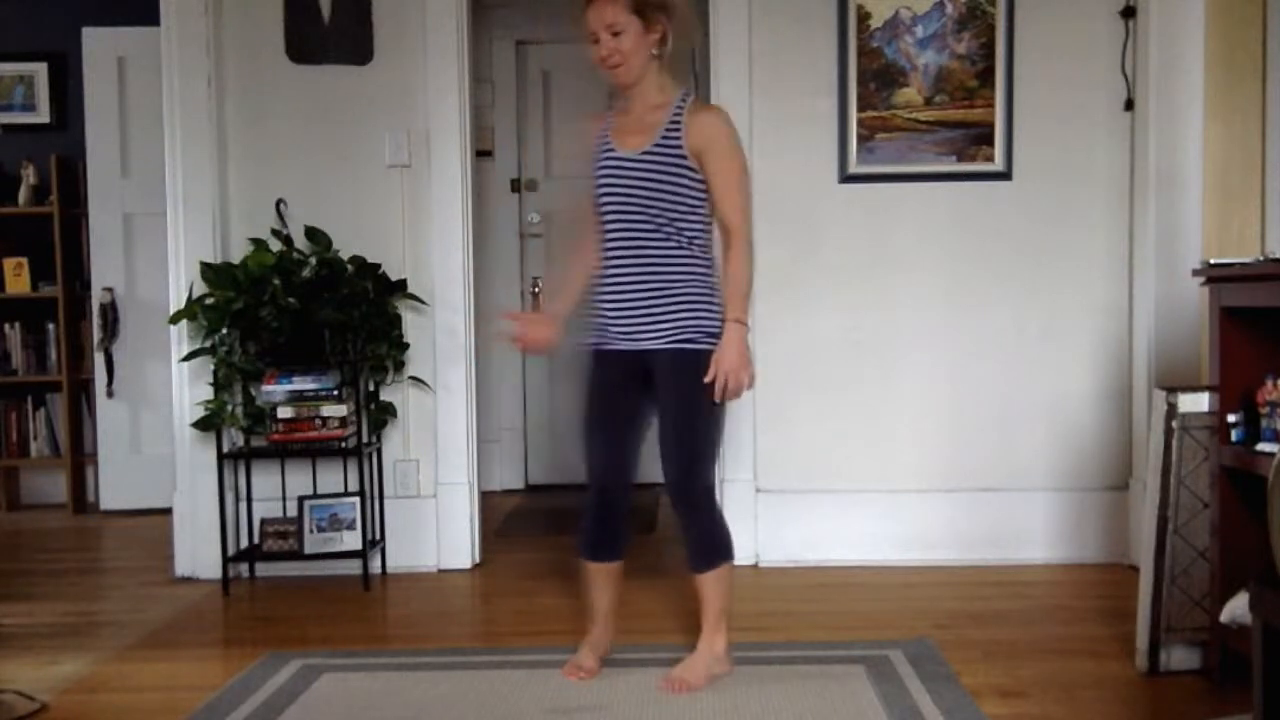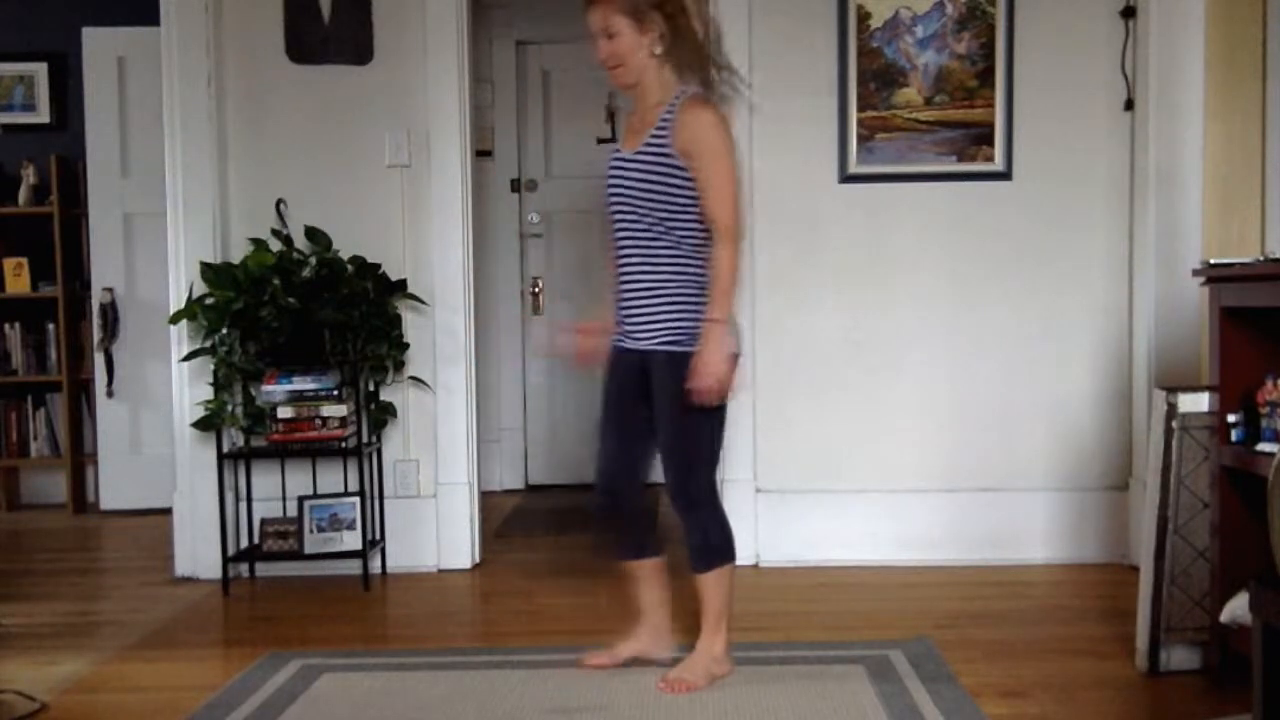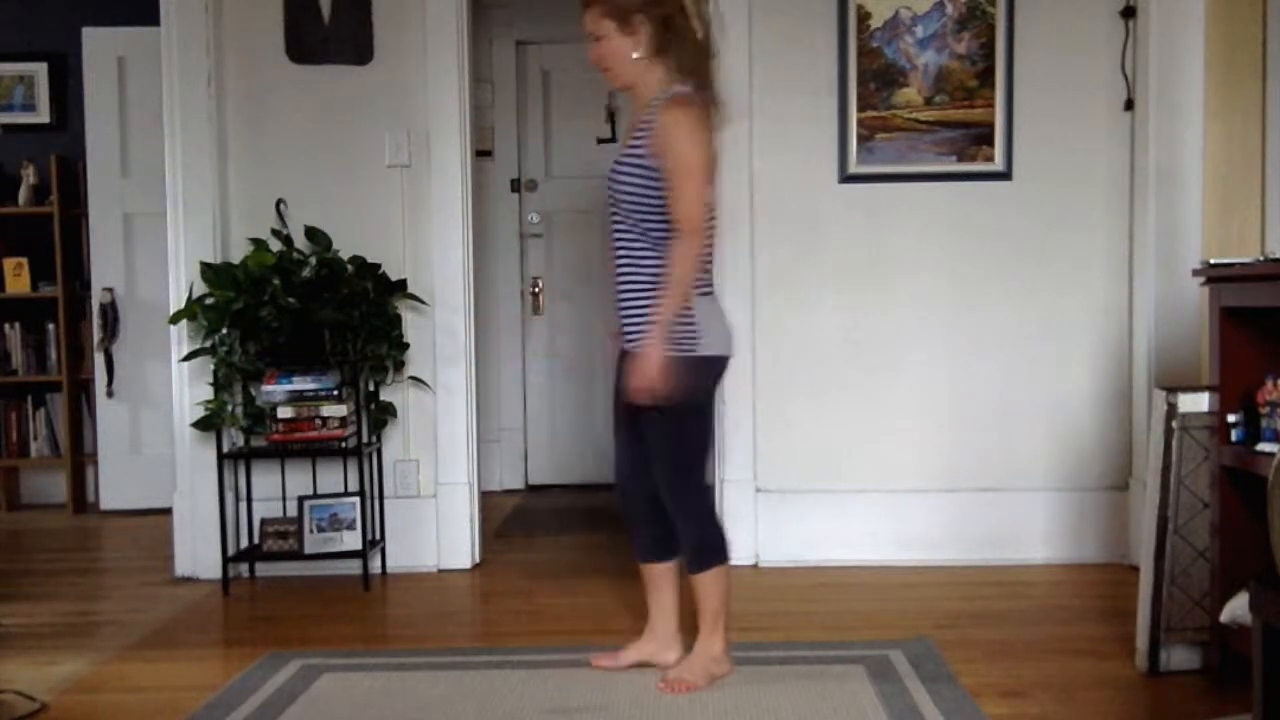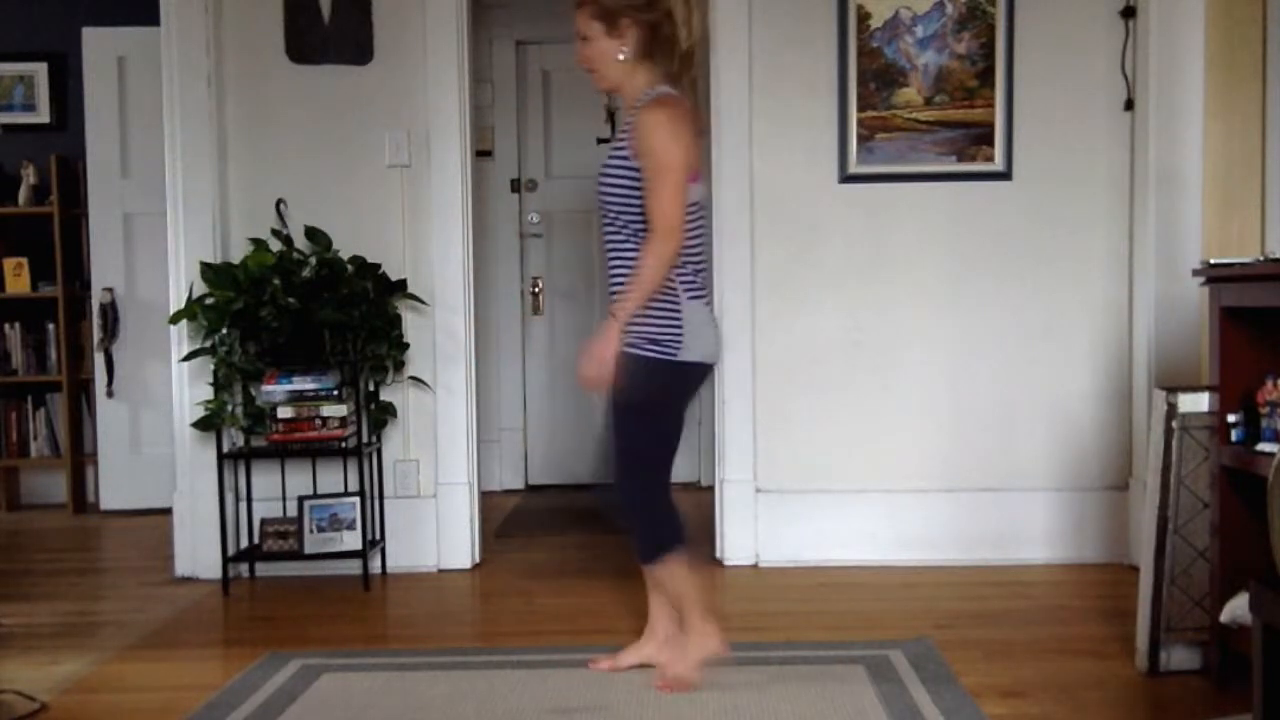
dt=0.2s
person 1, frame 1
left shoulder: (702, 124)
right shoulder: (604, 129)
left elbow: (736, 234)
left wrist: (734, 329)
right wrist: (555, 313)
left hip: (686, 336)
right hip: (616, 339)
left knee: (687, 486)
right knee: (604, 481)
left ankle: (714, 645)
right ankle: (600, 627)
person 1, frame 2
left shoulder: (695, 116)
right shoulder: (636, 122)
left elbow: (725, 234)
left wrist: (718, 332)
right wrist: (609, 319)
left hip: (687, 336)
right hip: (640, 339)
left knee: (690, 486)
right knee: (615, 479)
left ankle: (714, 645)
right ankle: (651, 627)
person 1, frame 3
left shoulder: (676, 115)
right shoulder: (649, 118)
left elbow: (692, 236)
left wrist: (658, 335)
left hip: (681, 338)
right hip: (650, 337)
left knee: (680, 487)
right knee: (638, 484)
left ankle: (712, 645)
right ankle: (661, 635)
person 1, frame 4
left shoulder: (658, 116)
right shoulder: (648, 115)
left elbow: (667, 236)
left wrist: (613, 326)
left hip: (668, 338)
right hip: (656, 338)
left knee: (634, 484)
right knee: (641, 486)
left ankle: (701, 630)
right ankle: (663, 634)
